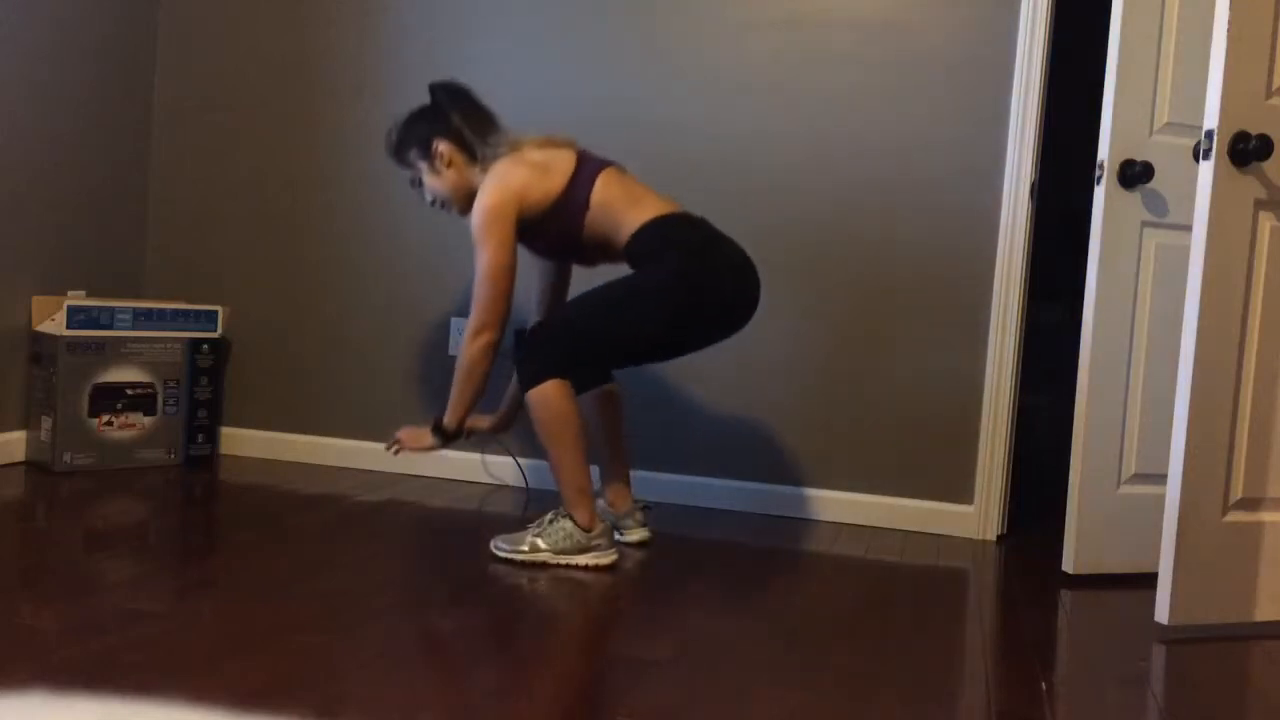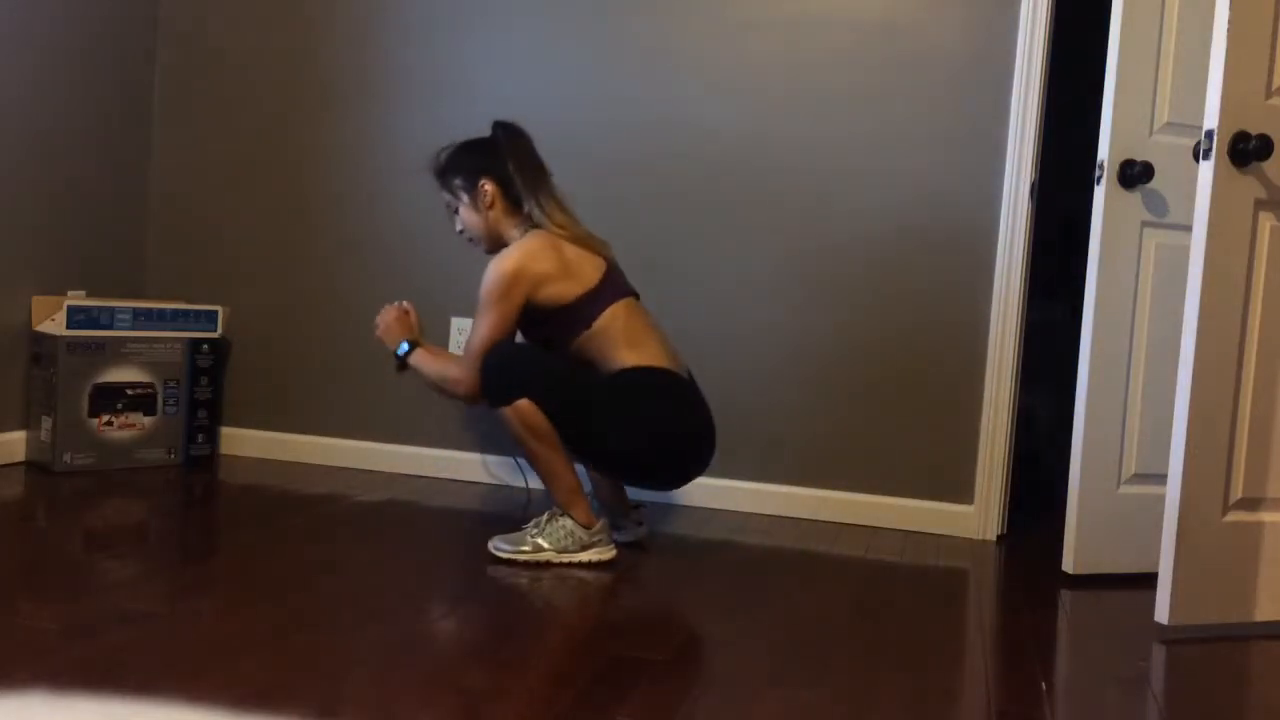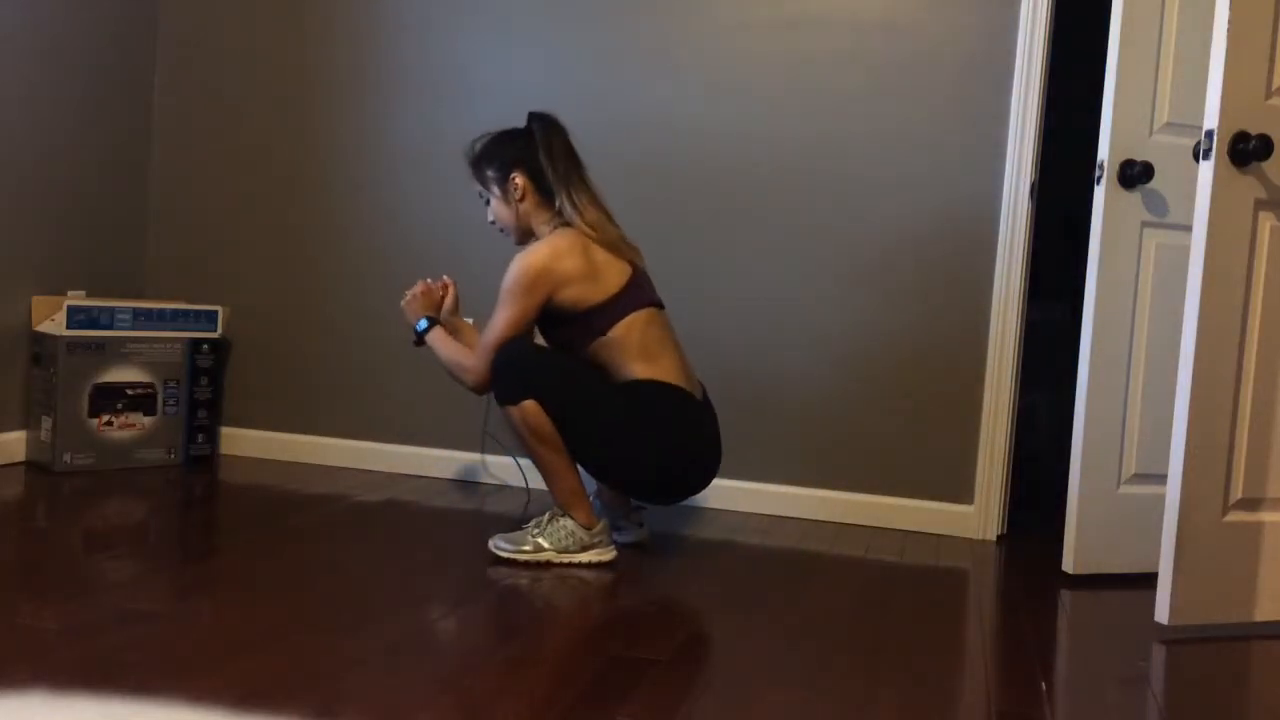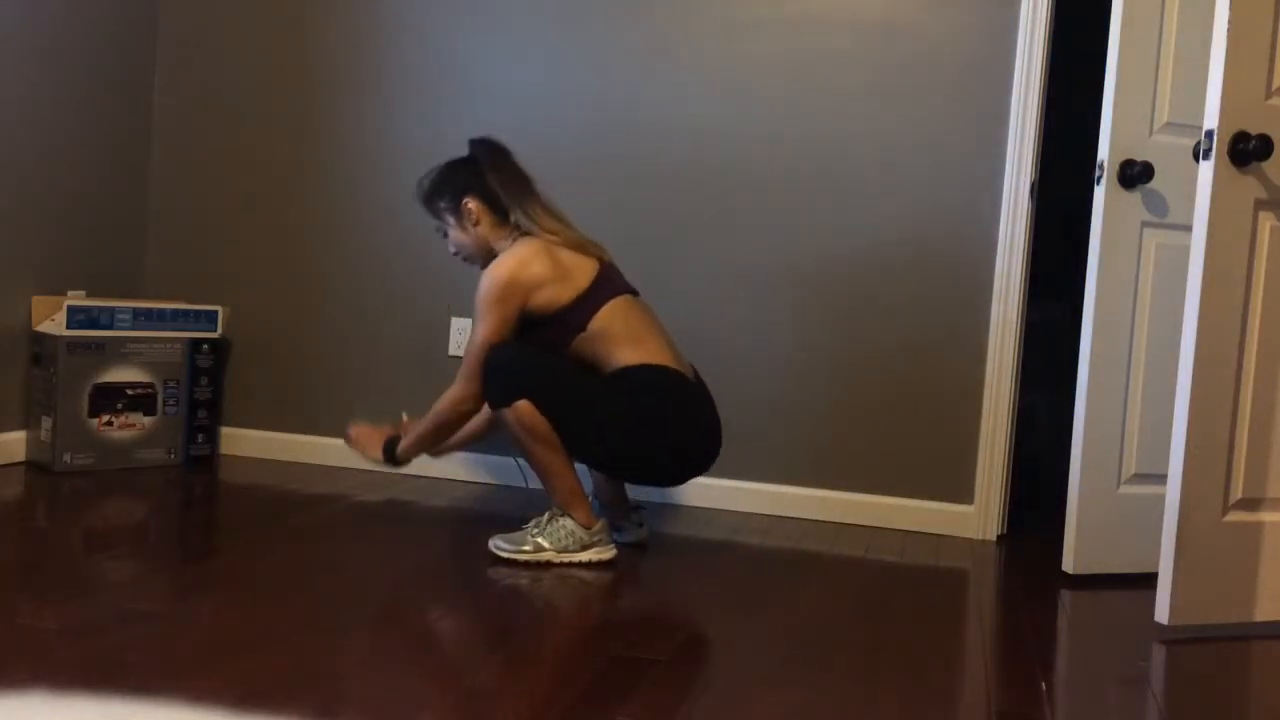
dt=1s
person 1, frame 1
left shoulder: (496, 191)
right shoulder: (529, 173)
left elbow: (484, 332)
right elbow: (548, 315)
left wrist: (447, 427)
right wrist: (503, 415)
left hip: (694, 273)
right hip: (713, 269)
left knee: (546, 353)
right knee: (578, 347)
left ankle: (583, 529)
right ankle: (621, 508)
person 1, frame 2
left shoulder: (516, 262)
right shoulder: (556, 243)
left elbow: (470, 382)
left wrist: (406, 347)
right wrist: (423, 343)
left hip: (658, 428)
right hip: (674, 417)
left knee: (505, 370)
right knee: (547, 377)
left ankle: (581, 528)
right ankle: (616, 513)
person 1, frame 3
left shoulder: (542, 259)
right shoulder: (585, 243)
left elbow: (479, 373)
left wrist: (426, 323)
right wrist: (452, 319)
left hip: (665, 444)
right hip: (685, 434)
left knee: (514, 367)
right knee: (539, 371)
left ankle: (582, 529)
right ankle: (617, 511)
person 1, frame 4
left shoulder: (509, 271)
right shoulder: (544, 250)
left elbow: (467, 395)
right elbow: (525, 387)
left wrist: (396, 449)
right wrist: (448, 440)
left hip: (665, 425)
right hip: (679, 415)
left knee: (505, 369)
right knee: (548, 376)
left ankle: (582, 527)
right ankle: (615, 512)
